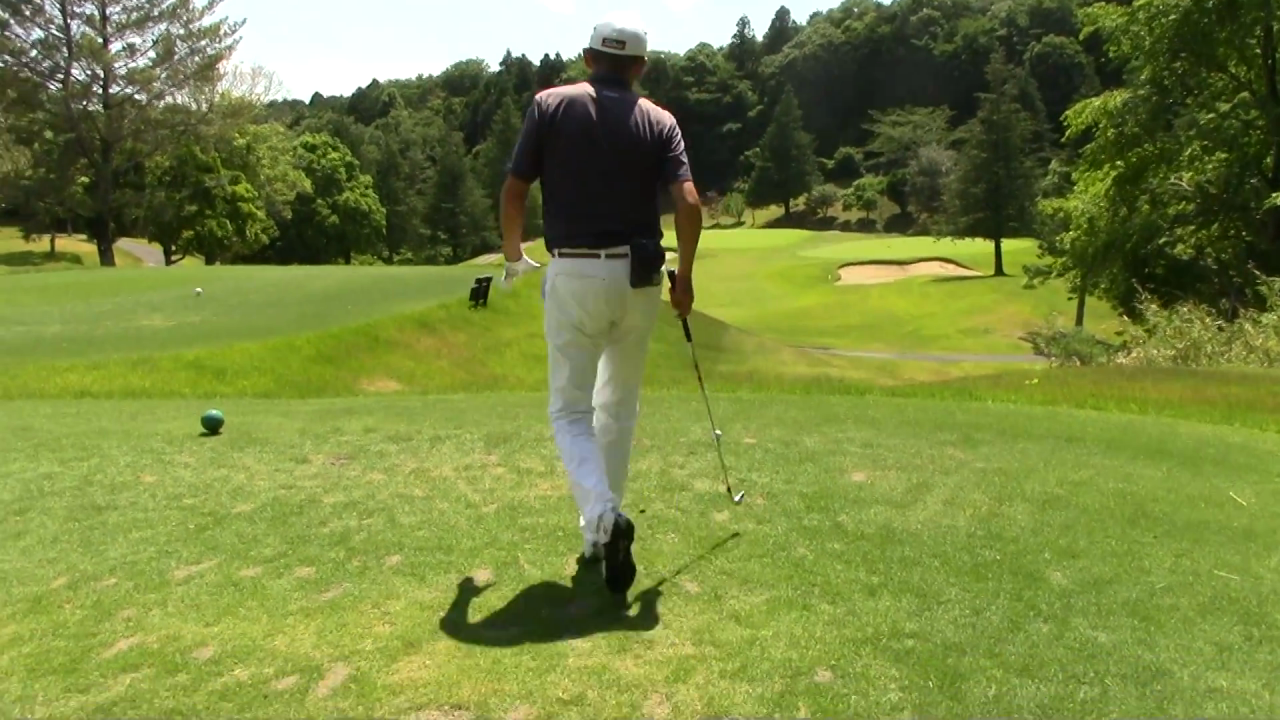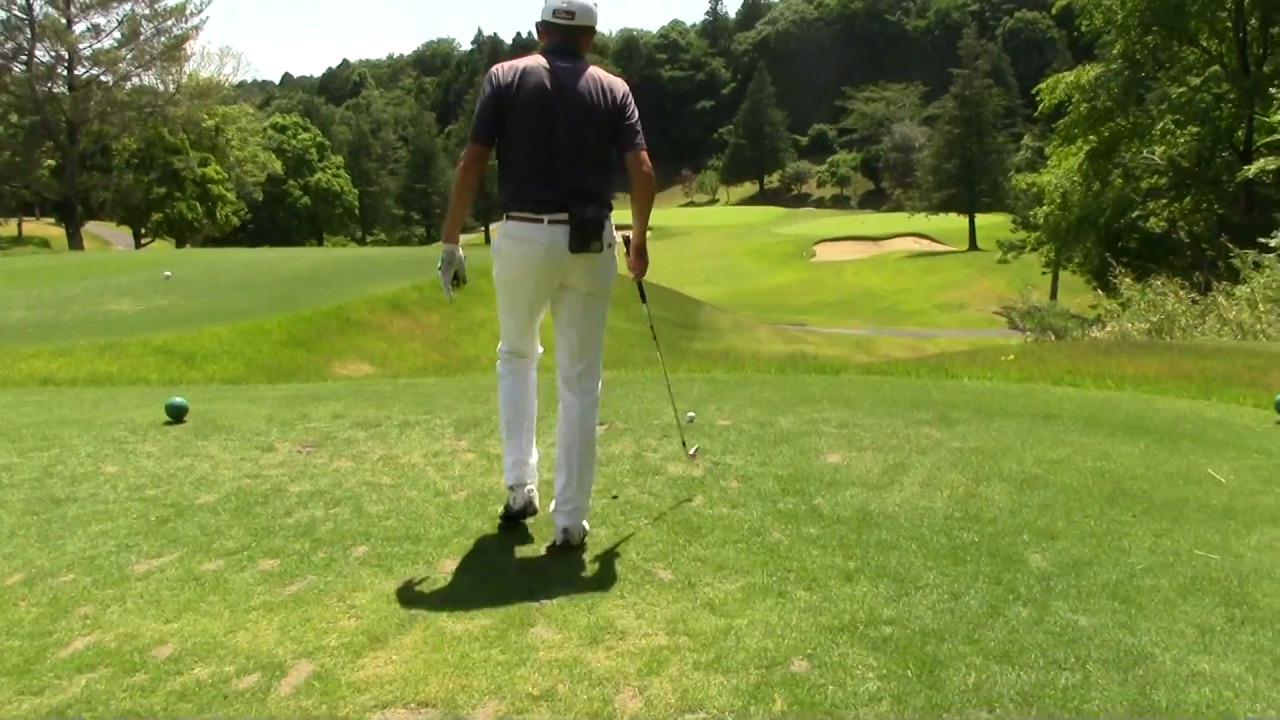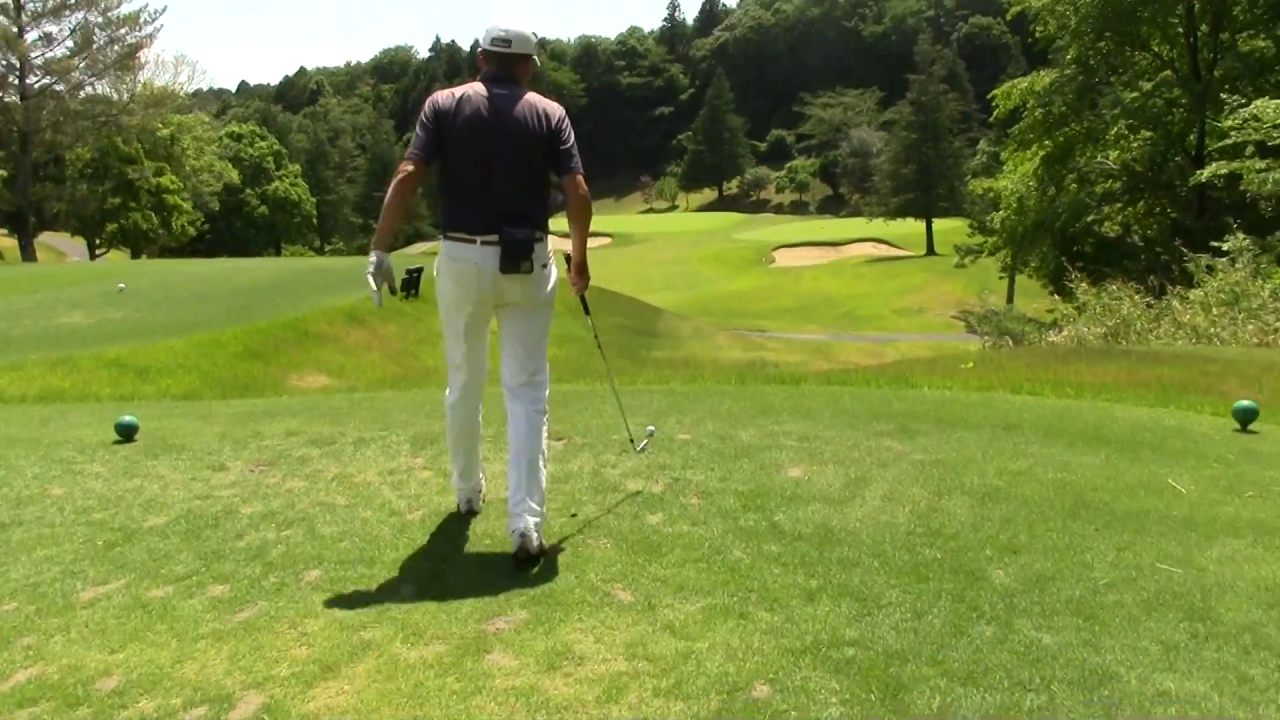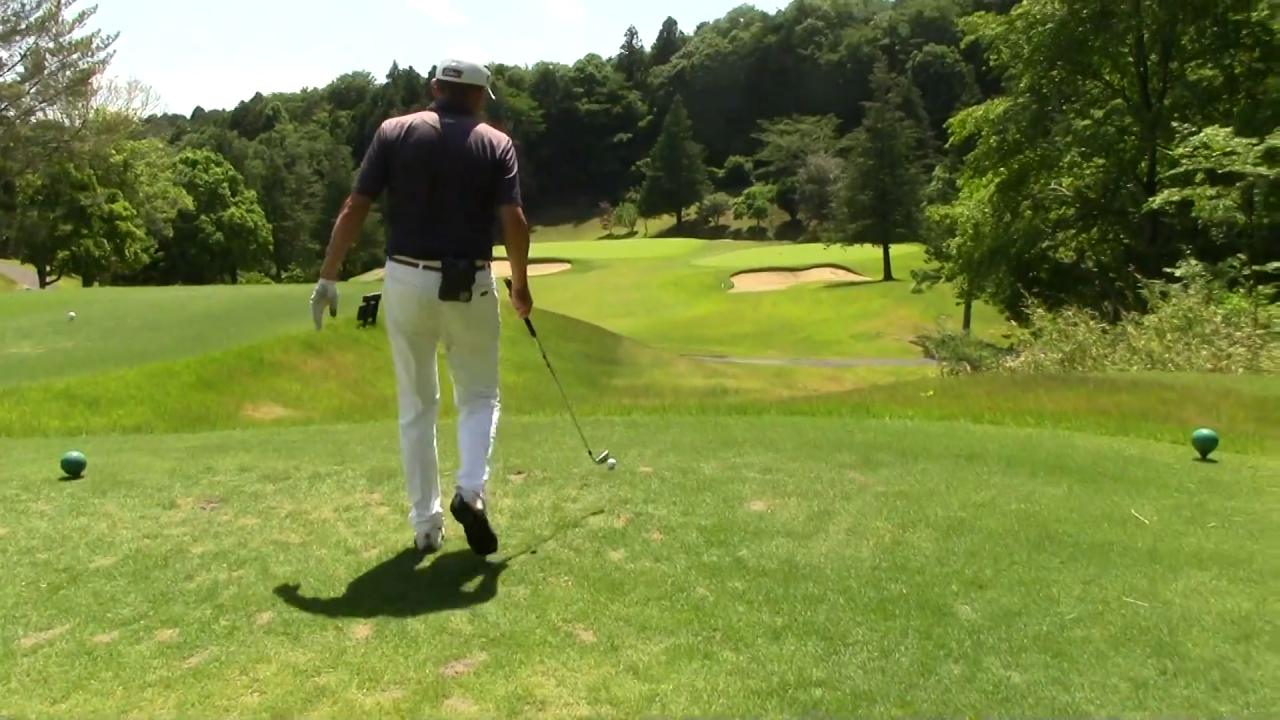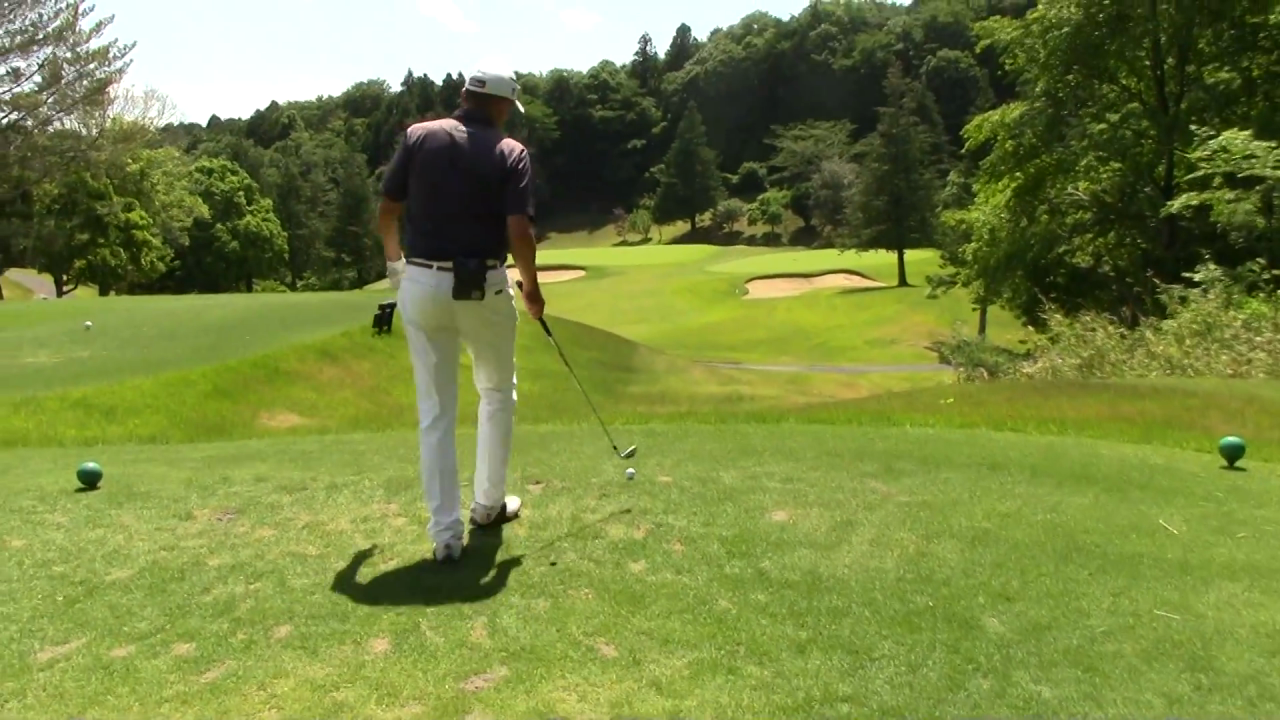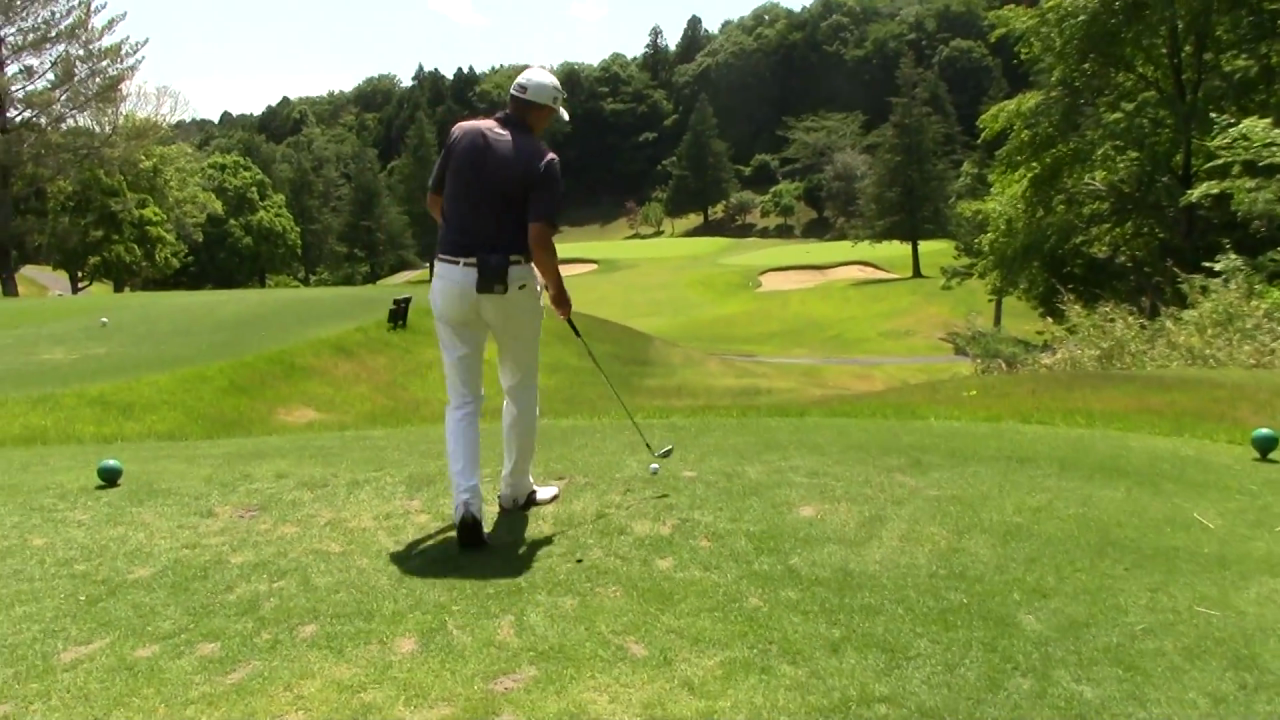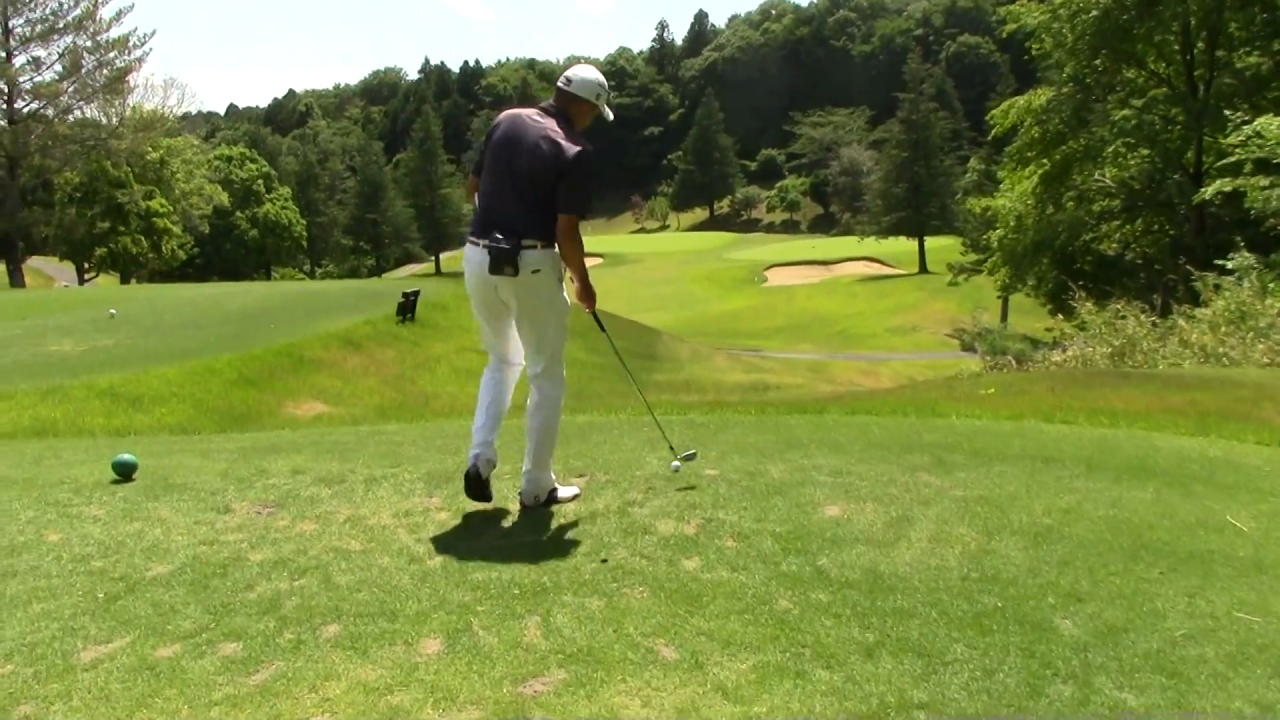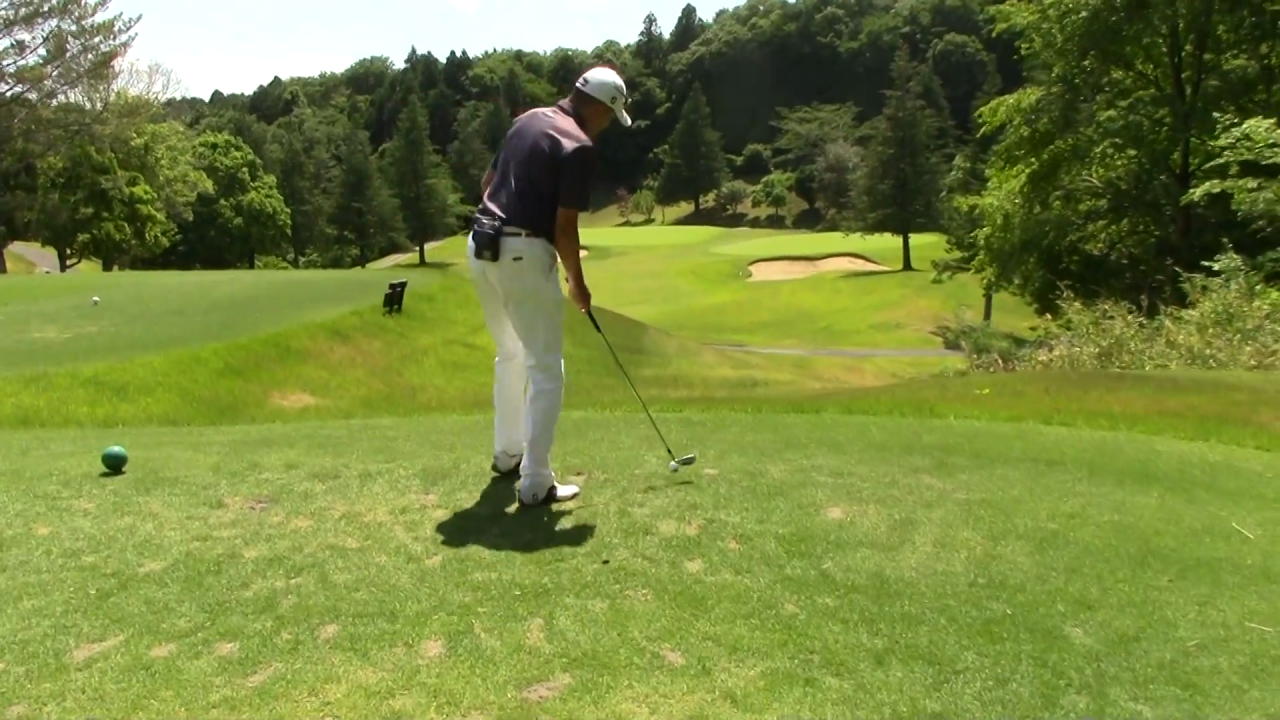
dt=0.2s
person 1, frame 1
left shoulder: (550, 104)
right shoulder: (660, 120)
left elbow: (513, 193)
right elbow: (688, 204)
left wrist: (513, 253)
right wrist: (685, 276)
left hip: (575, 274)
right hip: (640, 277)
left knee: (570, 413)
right knee: (619, 408)
left ankle: (606, 516)
right ankle: (605, 541)
person 1, frame 2
left shoulder: (506, 76)
right shoulder: (613, 88)
left elbow: (470, 161)
right elbow: (642, 170)
left wrist: (450, 241)
right wrist: (640, 240)
left hip: (523, 239)
right hip: (591, 243)
left knee: (517, 358)
right knee: (580, 383)
left ankle: (519, 486)
right ankle: (571, 519)
person 1, frame 3
left shoulder: (445, 103)
right shoulder: (550, 113)
left elbow: (408, 175)
right elbow: (577, 194)
left wrist: (379, 249)
right wrist: (580, 257)
left hip: (462, 259)
right hip: (527, 262)
left knee: (464, 381)
right knee: (527, 391)
left ankle: (468, 489)
right ankle: (526, 525)
person 1, frame 4
left shoulder: (394, 132)
right shoulder: (496, 143)
left elbow: (353, 209)
right elbow: (514, 224)
left wrist: (326, 278)
right wrist: (520, 283)
left hip: (405, 283)
right hip: (470, 286)
left knee: (415, 409)
right knee: (479, 399)
left ankle: (425, 522)
right ankle: (471, 493)
person 1, frame 5
left shoulder: (418, 136)
right shoulder: (511, 153)
left elbow: (386, 211)
right elbow: (518, 234)
left wrist: (394, 257)
right wrist: (531, 286)
left hip: (421, 283)
right hip: (484, 285)
left knee: (435, 414)
right knee: (498, 392)
left ankle: (447, 533)
right ankle: (490, 502)
person 1, frame 6
left shoulder: (462, 133)
right shoulder: (543, 160)
left elbow: (435, 204)
right elbow: (538, 241)
right wrist: (557, 290)
left hip: (451, 277)
right hip: (510, 280)
left knee: (464, 399)
right knee: (520, 387)
left ankle: (468, 504)
right ankle: (516, 489)
person 1, frame 7
left shoulder: (505, 120)
right shoulder: (574, 152)
left elbow: (472, 186)
right elbow: (566, 232)
right wrist: (583, 284)
left hip: (479, 258)
right hip: (533, 264)
left knee: (502, 364)
right knee: (546, 375)
left ankle: (481, 459)
right ankle: (537, 485)
person 1, frame 8
left shoulder: (529, 119)
right shoulder: (579, 147)
left elbow: (488, 180)
right elbow: (564, 227)
right wrist: (578, 283)
left hip: (484, 248)
right hip: (523, 254)
left knee: (511, 355)
right knee: (545, 370)
left ankle: (508, 452)
right ankle: (535, 483)
